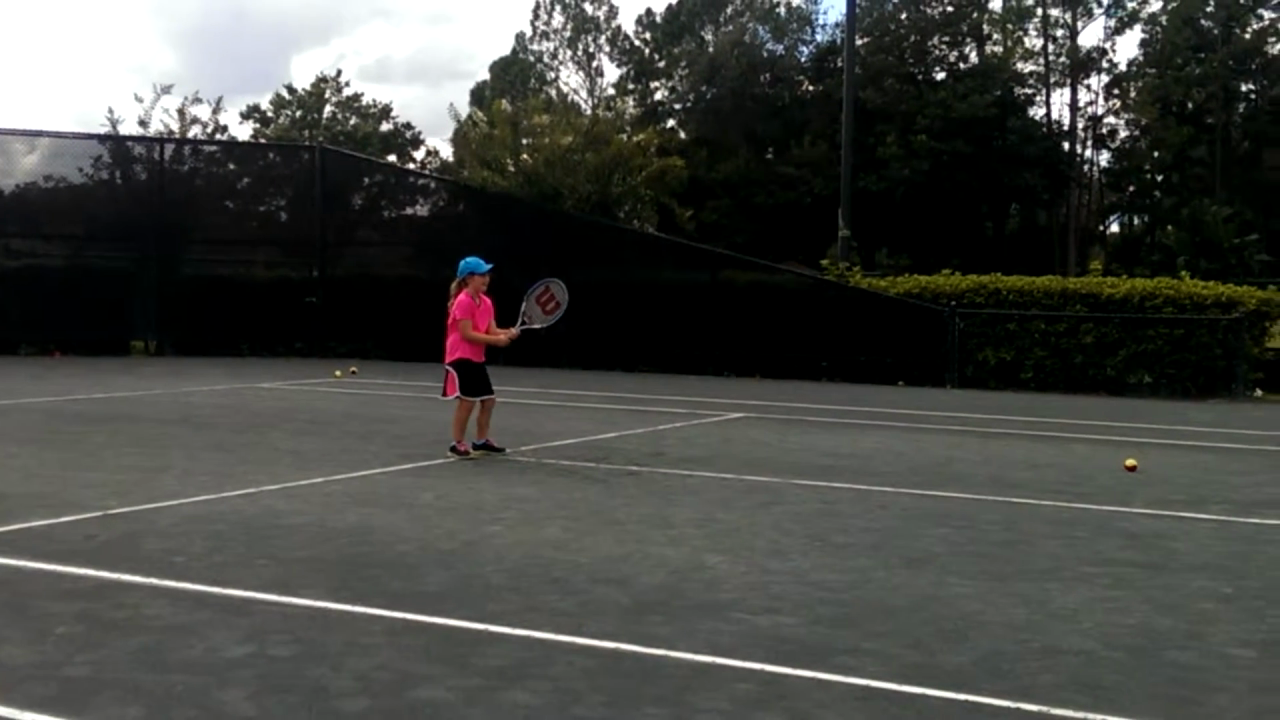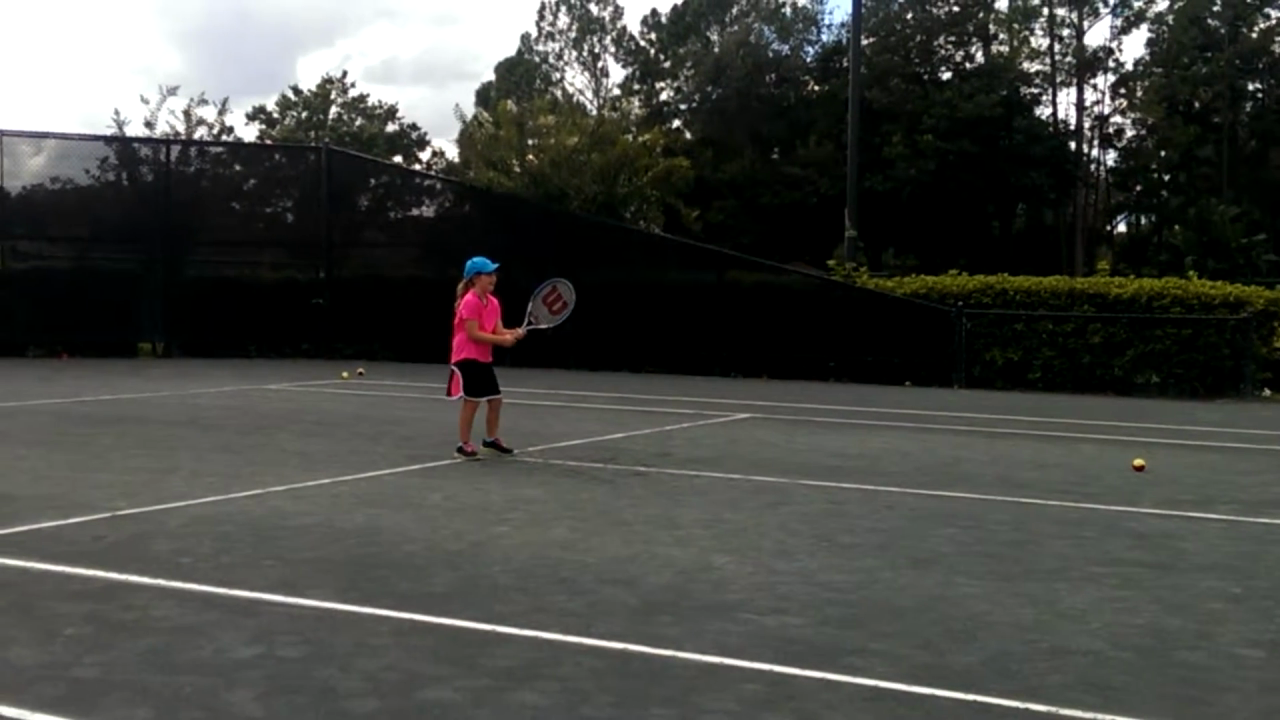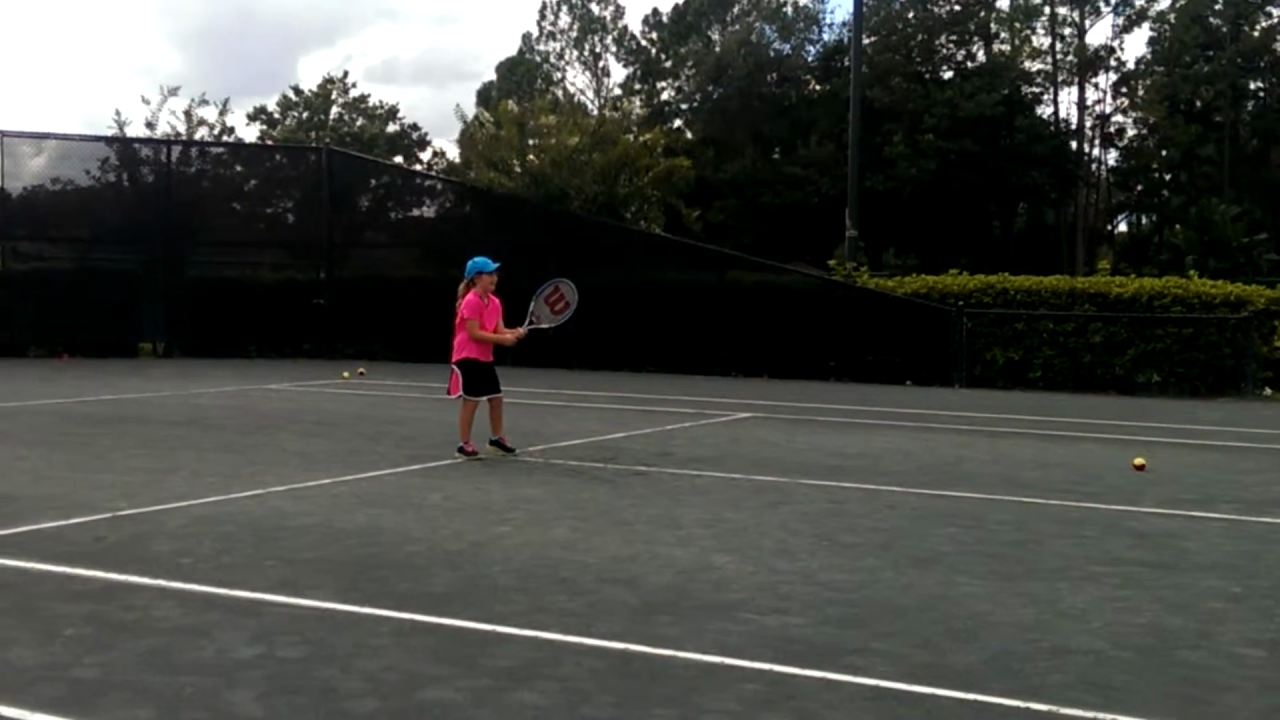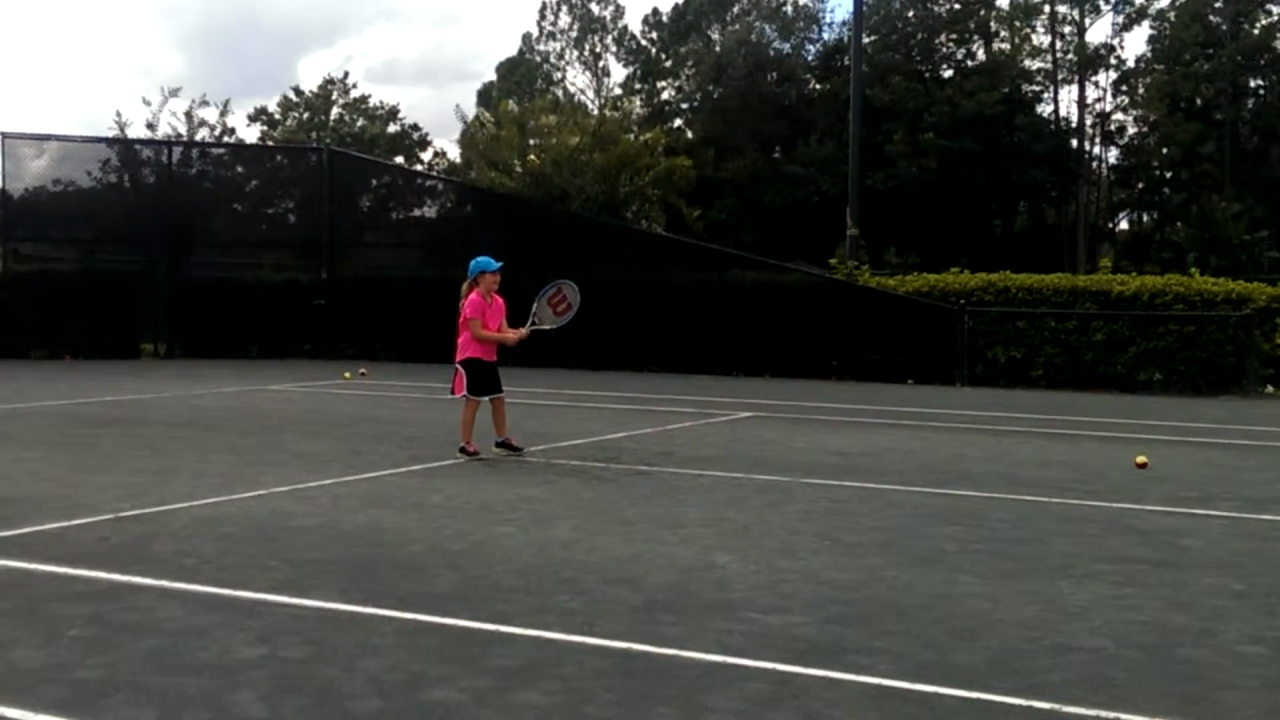
dt=0.1s
person 1, frame 1
left shoulder: (486, 302)
right shoulder: (463, 302)
left elbow: (491, 331)
right elbow: (467, 334)
left wrist: (507, 333)
right wrist: (495, 340)
left hip: (477, 359)
right hip: (461, 358)
left knee: (488, 399)
right knee: (467, 401)
left ankle: (481, 441)
right ankle: (457, 443)
person 1, frame 2
left shoulder: (493, 303)
right shoulder: (470, 301)
left elbow: (498, 331)
right elbow: (473, 333)
left wrist: (513, 333)
right wrist: (501, 340)
left hip: (484, 359)
right hip: (467, 359)
left knee: (496, 399)
right knee: (472, 401)
left ankle: (491, 439)
right ankle: (464, 445)
person 1, frame 3
left shoulder: (495, 302)
right shoulder: (471, 301)
left elbow: (499, 330)
right elbow: (474, 333)
left wrist: (514, 333)
right wrist: (502, 339)
left hip: (485, 358)
right hip: (468, 358)
left knee: (496, 398)
right knee: (471, 401)
left ankle: (497, 438)
right ankle: (464, 445)
person 1, frame 4
left shoulder: (498, 301)
right shoulder: (474, 301)
left elbow: (503, 329)
right elbow: (476, 332)
left wrist: (516, 333)
right wrist: (504, 338)
left hip: (489, 358)
right hip: (472, 358)
left knee: (498, 398)
right knee: (473, 400)
left ankle: (502, 439)
right ankle: (466, 444)
